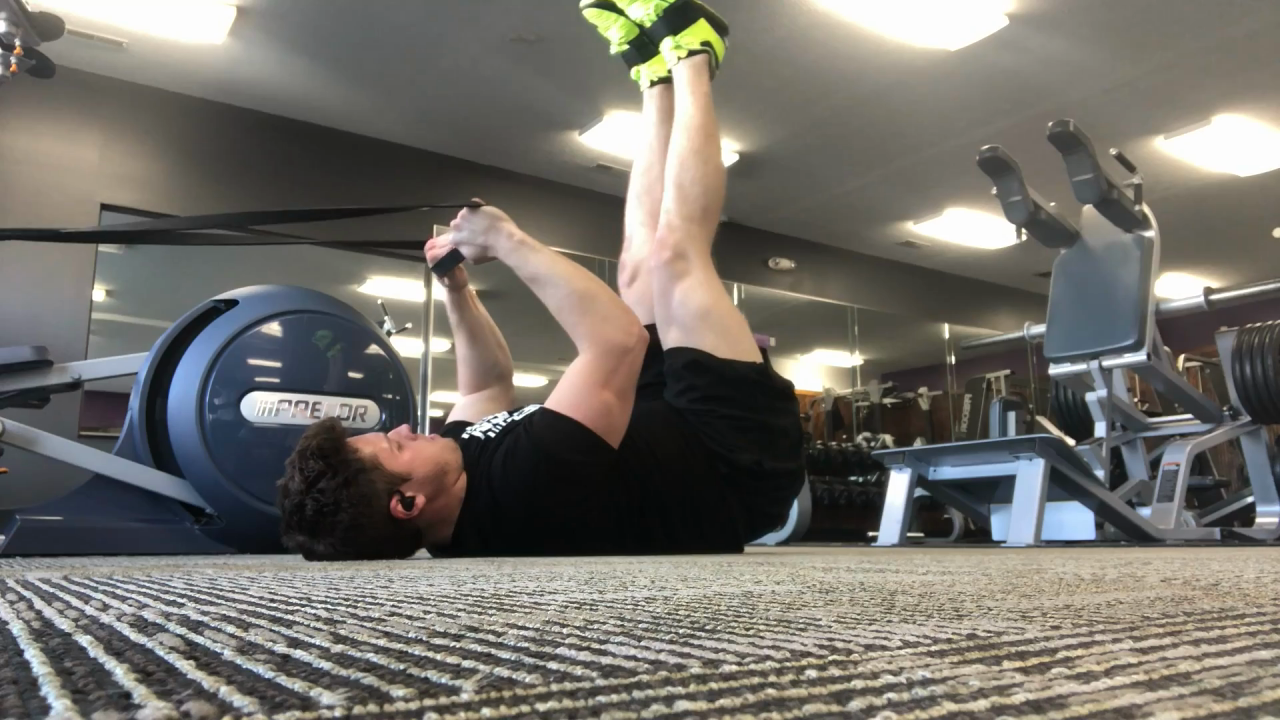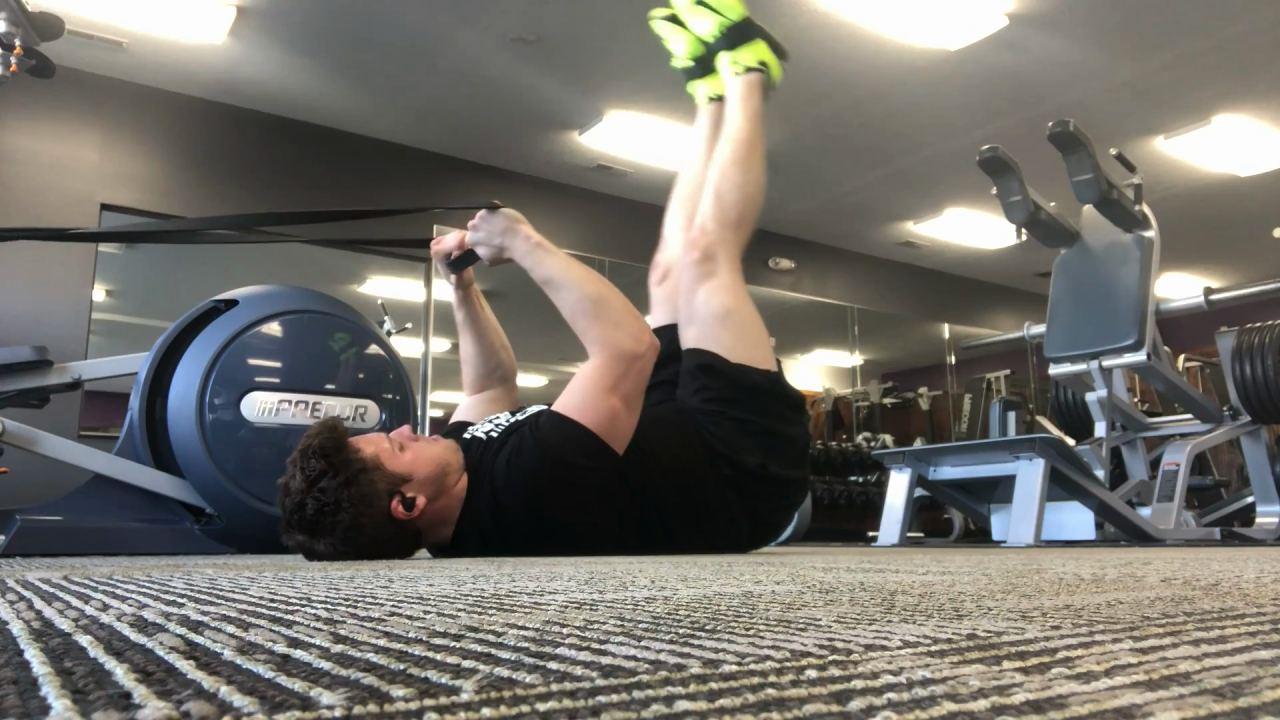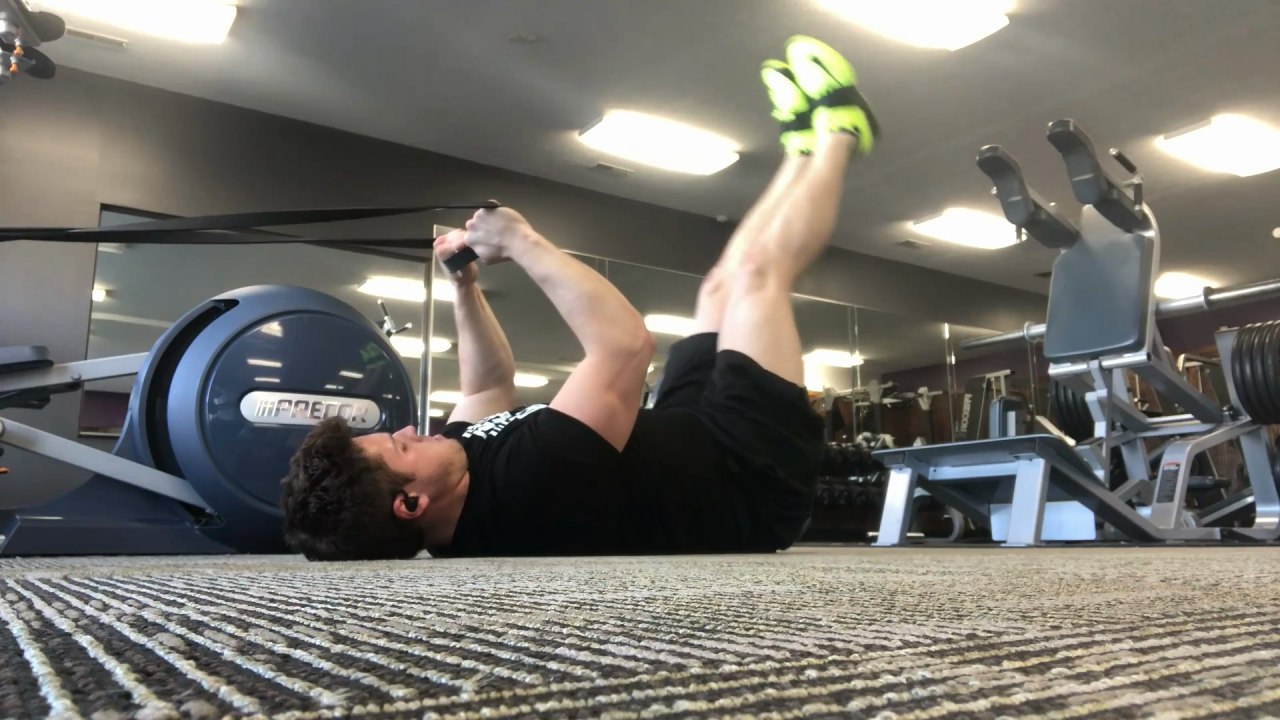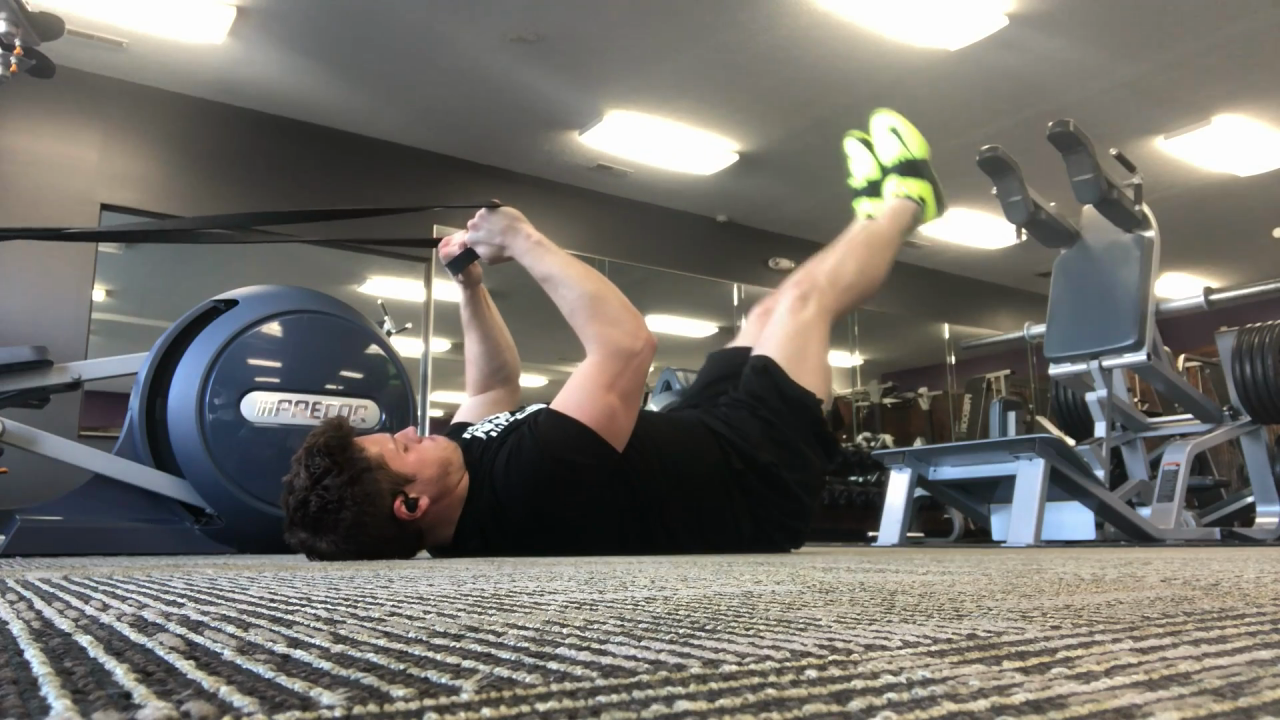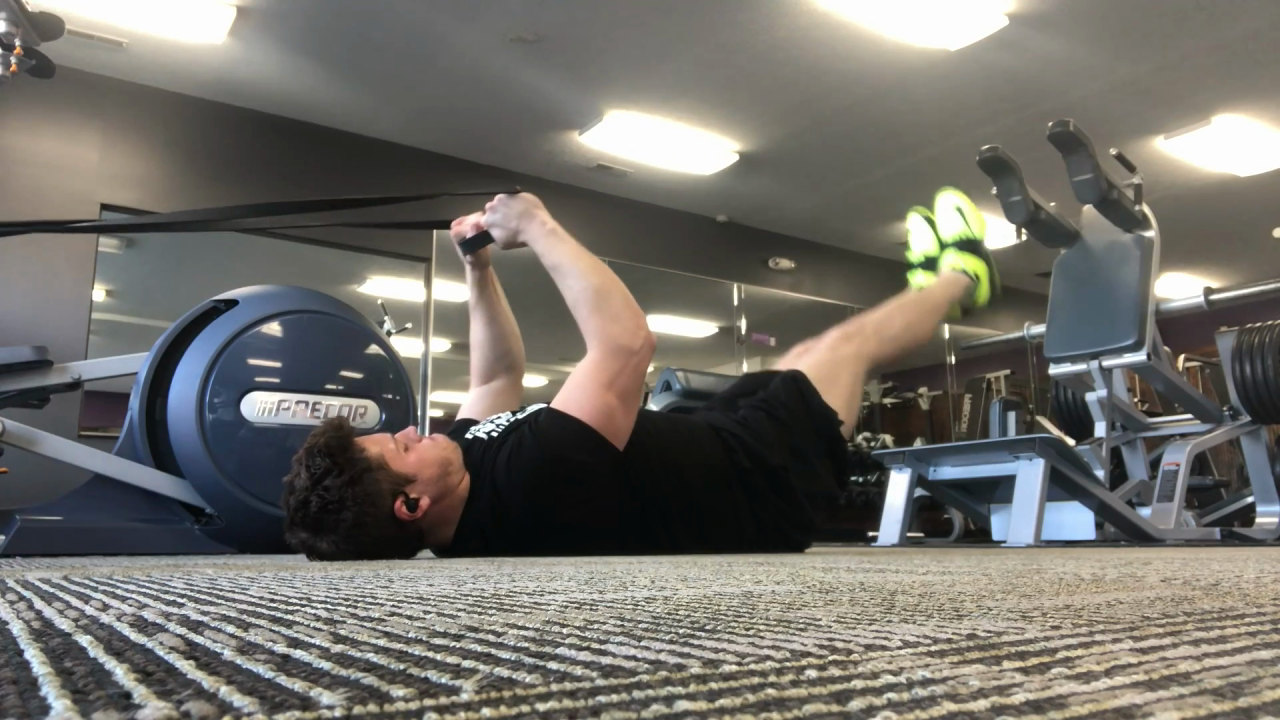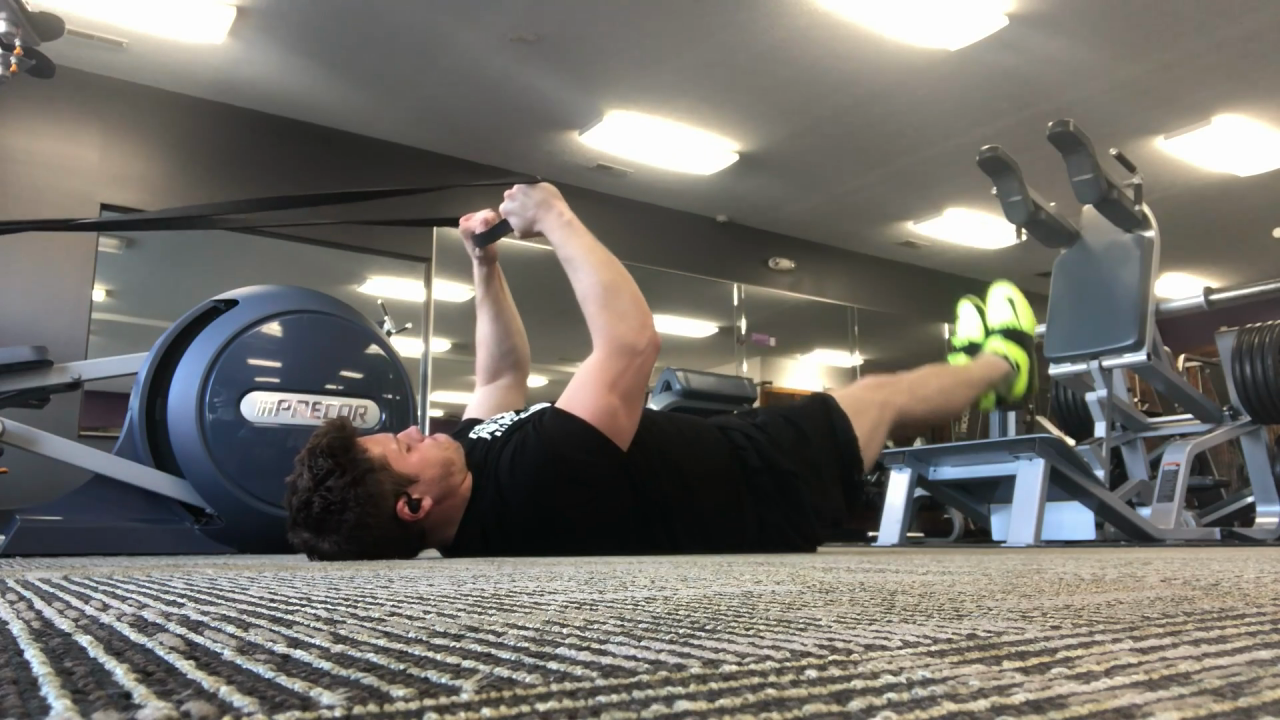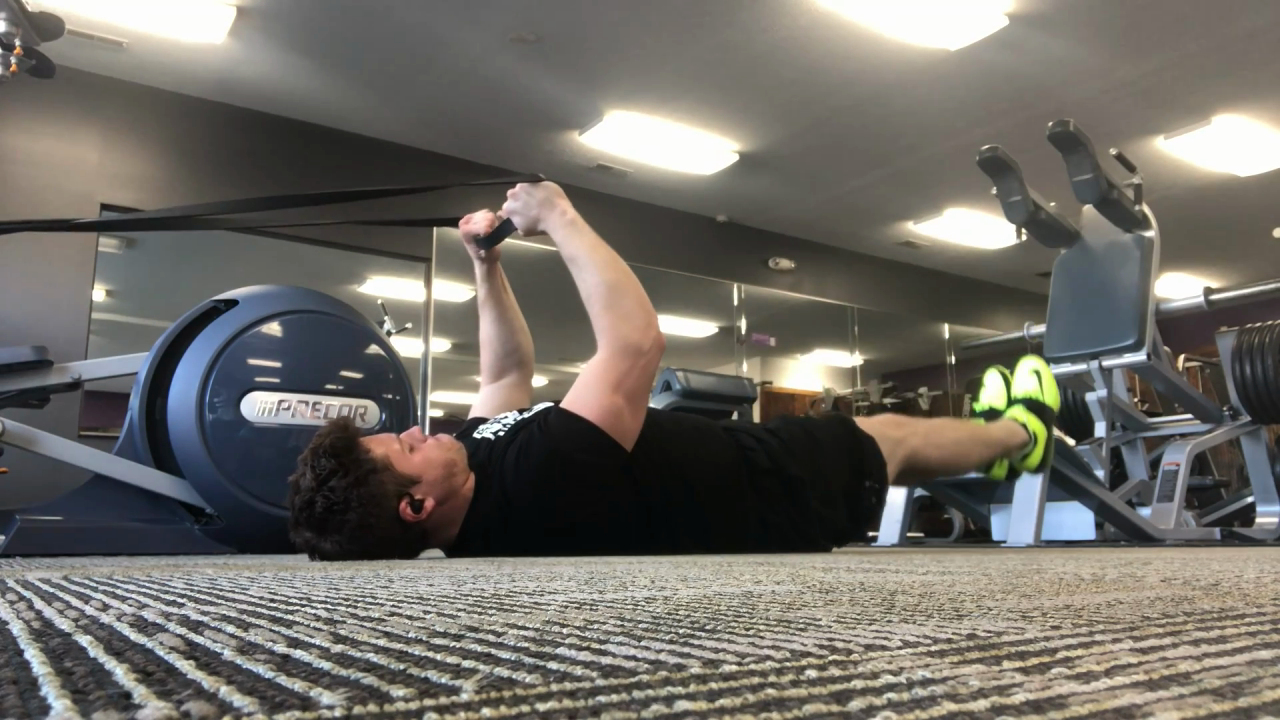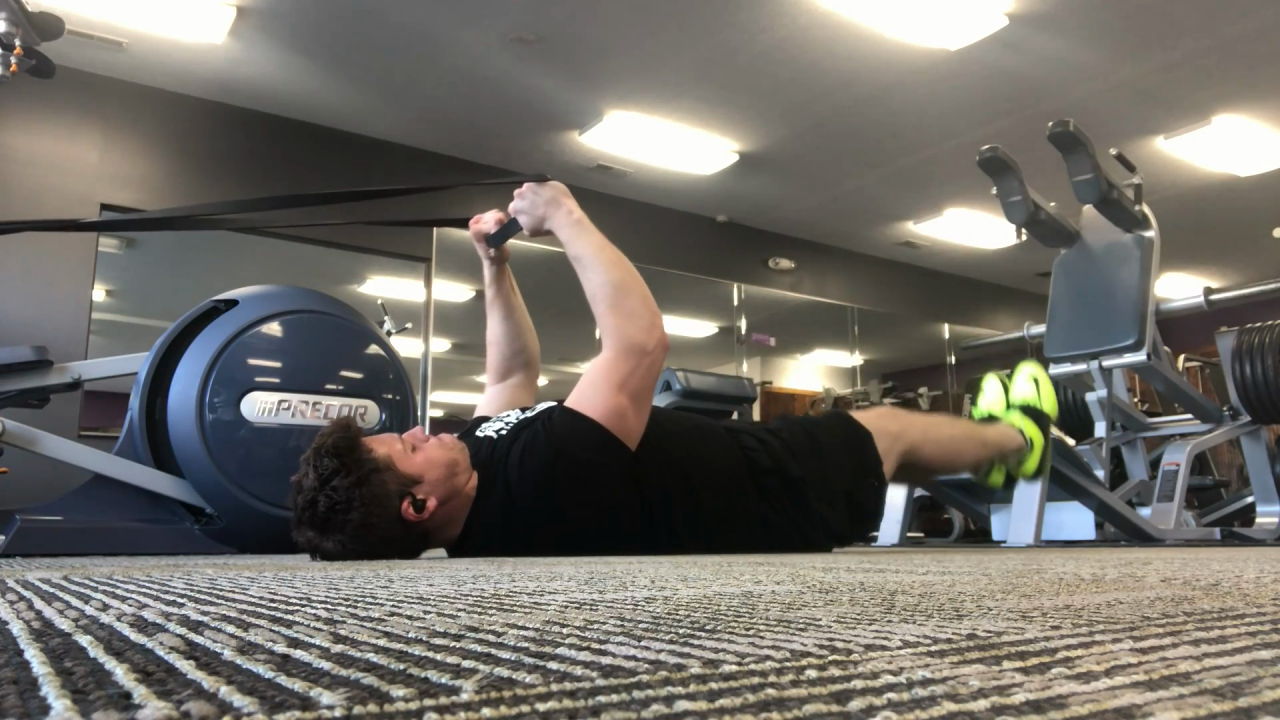
dt=0.3s
person 1, frame 1
left shoulder: (458, 525)
right shoulder: (527, 483)
left elbow: (489, 386)
right elbow: (619, 340)
left wrist: (455, 284)
right wrist: (509, 243)
left hip: (668, 435)
right hip: (739, 459)
right knee: (672, 255)
left ankle: (659, 71)
right ankle: (687, 58)
person 1, frame 2
left shoulder: (463, 490)
right shoulder: (528, 481)
left elbow: (494, 383)
right elbow: (631, 347)
left wrist: (462, 285)
right wrist: (524, 244)
left hip: (673, 438)
right hip: (742, 468)
left knee: (672, 272)
right knee: (703, 256)
left ankle: (715, 89)
right ankle: (741, 73)
person 1, frame 3
left shoulder: (468, 462)
right shoulder: (530, 483)
left elbow: (490, 386)
right elbow: (624, 345)
left wrist: (464, 285)
right wrist: (522, 244)
left hip: (691, 450)
right hip: (748, 470)
left knee: (723, 288)
right knee: (757, 271)
left ankle: (807, 145)
right ankle: (835, 131)
person 1, frame 4
left shoulder: (465, 460)
right shoulder: (529, 481)
left elbow: (493, 386)
right elbow: (626, 346)
left wrist: (469, 282)
right wrist: (523, 241)
left hip: (700, 448)
right hip: (750, 477)
left knee: (768, 313)
right knee: (804, 298)
left ankle: (880, 213)
right ankle: (902, 202)
person 1, frame 5
left shoulder: (471, 459)
right shoulder: (532, 481)
left elbow: (498, 377)
right elbow: (626, 344)
left wrist: (479, 270)
right wrist: (538, 229)
left hip: (707, 458)
right hip: (754, 481)
left knee: (805, 356)
right knee: (846, 341)
left ankle: (935, 281)
right ankle: (958, 275)
person 1, frame 6
left shoulder: (474, 456)
right shoulder: (537, 482)
left elbow: (506, 373)
right elbow: (631, 343)
left wrist: (485, 265)
right wrist: (555, 220)
left hip: (717, 456)
right hip: (760, 487)
left knee: (857, 396)
right knee: (876, 395)
left ankle: (975, 371)
right ankle: (997, 370)
person 1, frame 7
left shoulder: (480, 462)
right shoulder: (540, 483)
left elbow: (507, 375)
right elbow: (635, 343)
left wrist: (486, 266)
right wrist: (558, 219)
left hip: (721, 461)
right hip: (762, 492)
left knee: (879, 434)
right knee: (890, 433)
left ankle: (1001, 436)
right ankle: (1015, 435)
person 1, frame 8
left shoulder: (479, 459)
right shoulder: (544, 484)
left elbow: (513, 376)
right elbow: (639, 343)
left wrist: (494, 265)
right wrist: (566, 217)
left hip: (725, 460)
right hip: (765, 489)
left knee: (869, 416)
right knee: (890, 420)
left ankle: (996, 438)
right ankle: (1010, 440)
